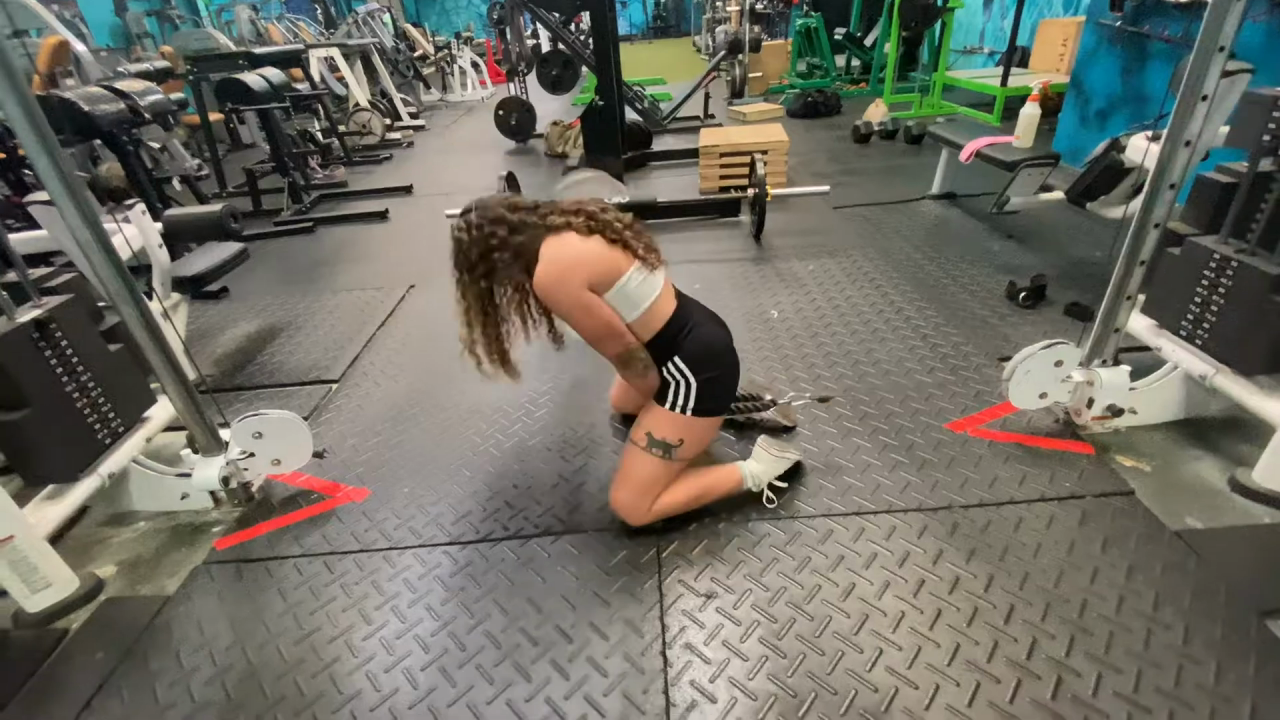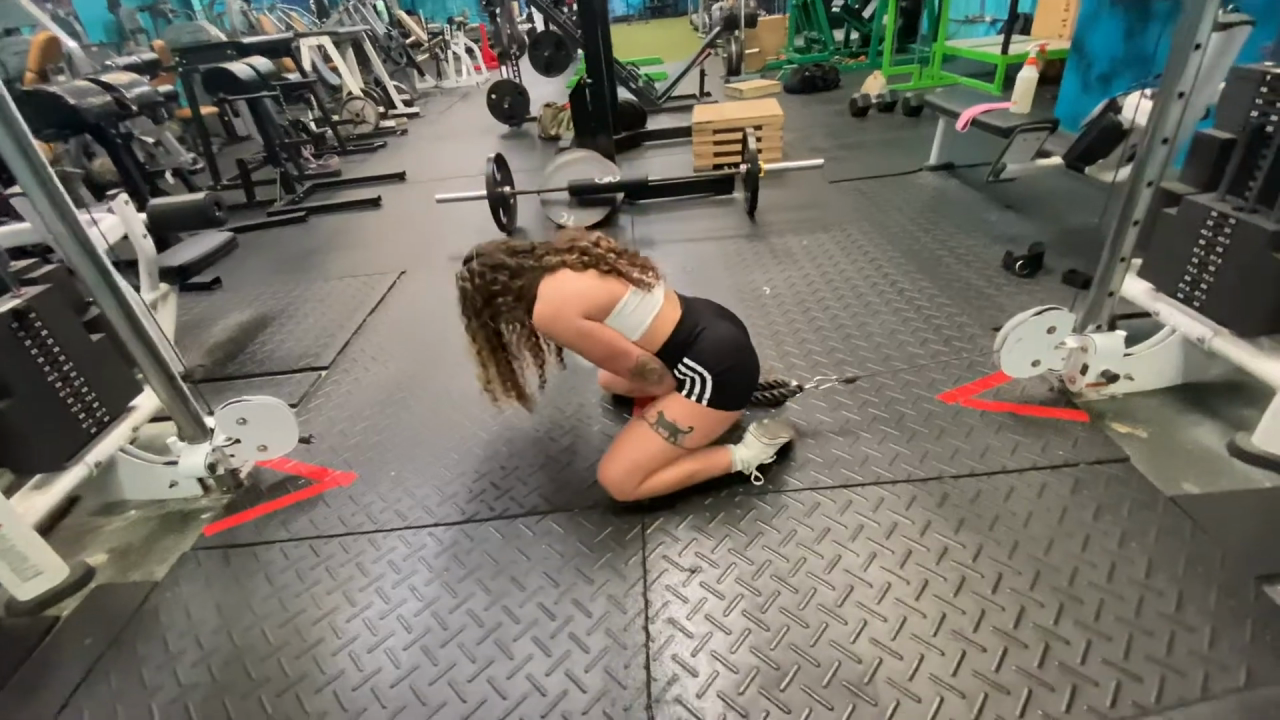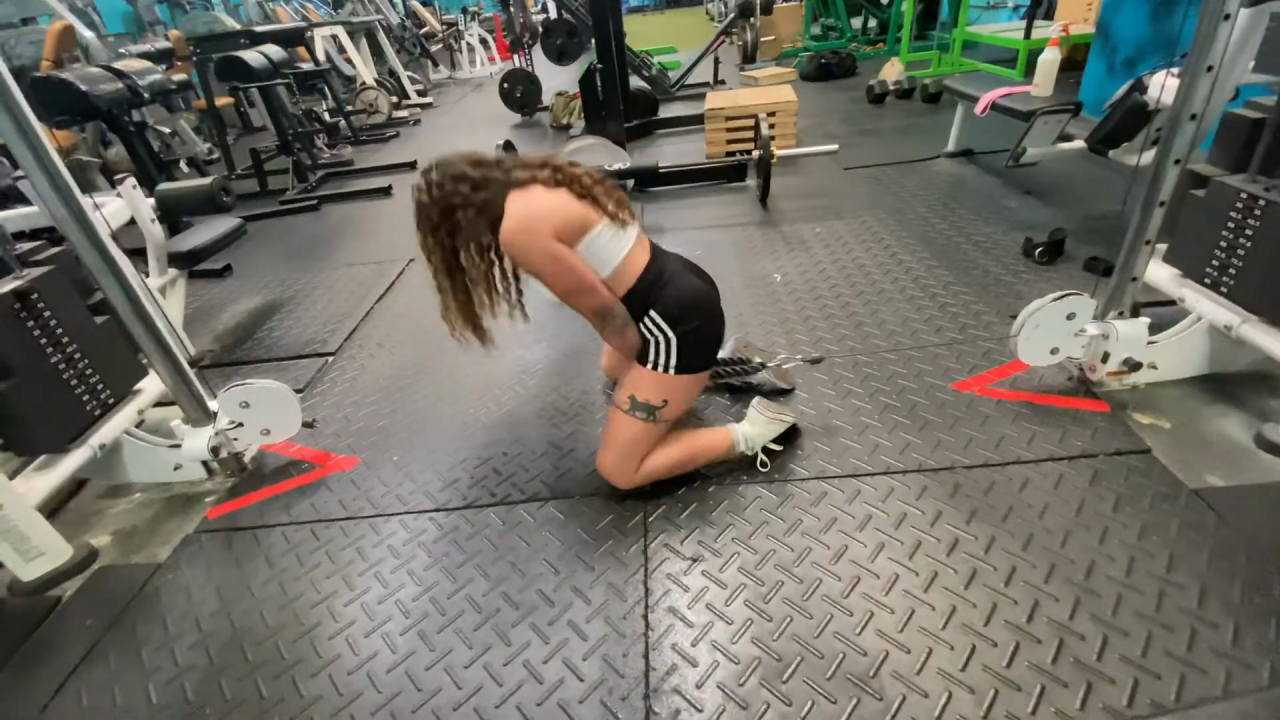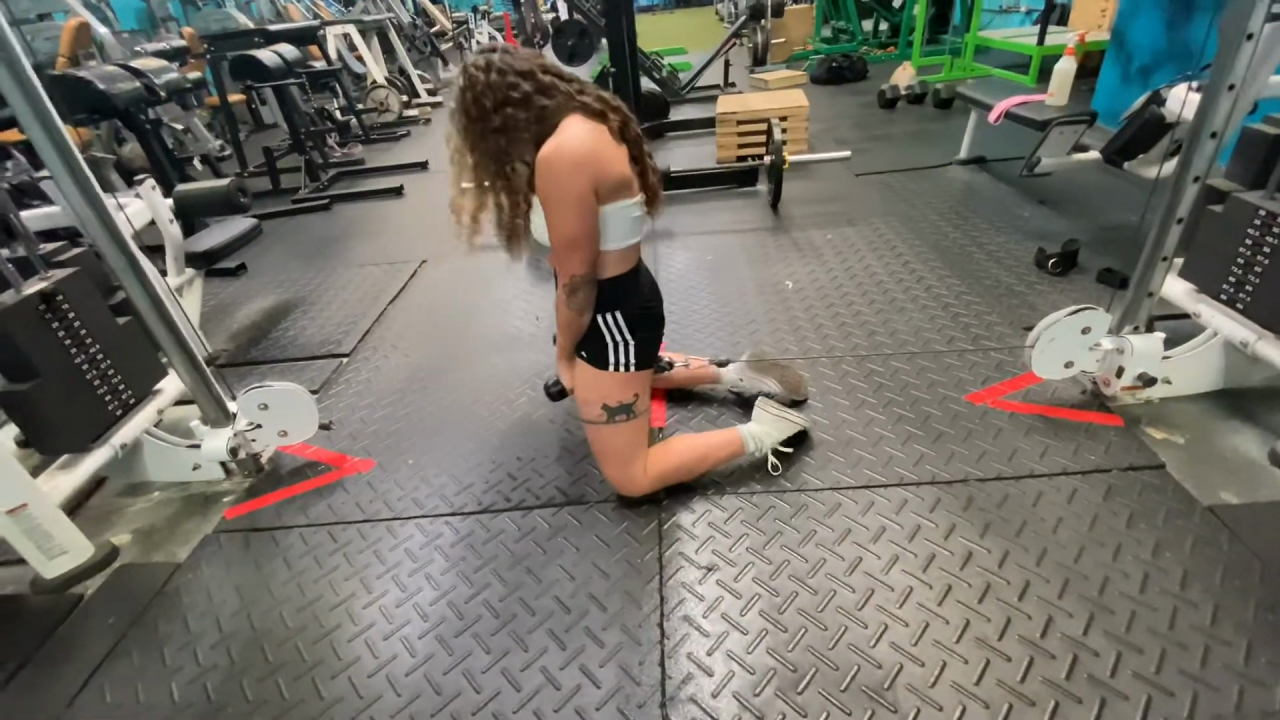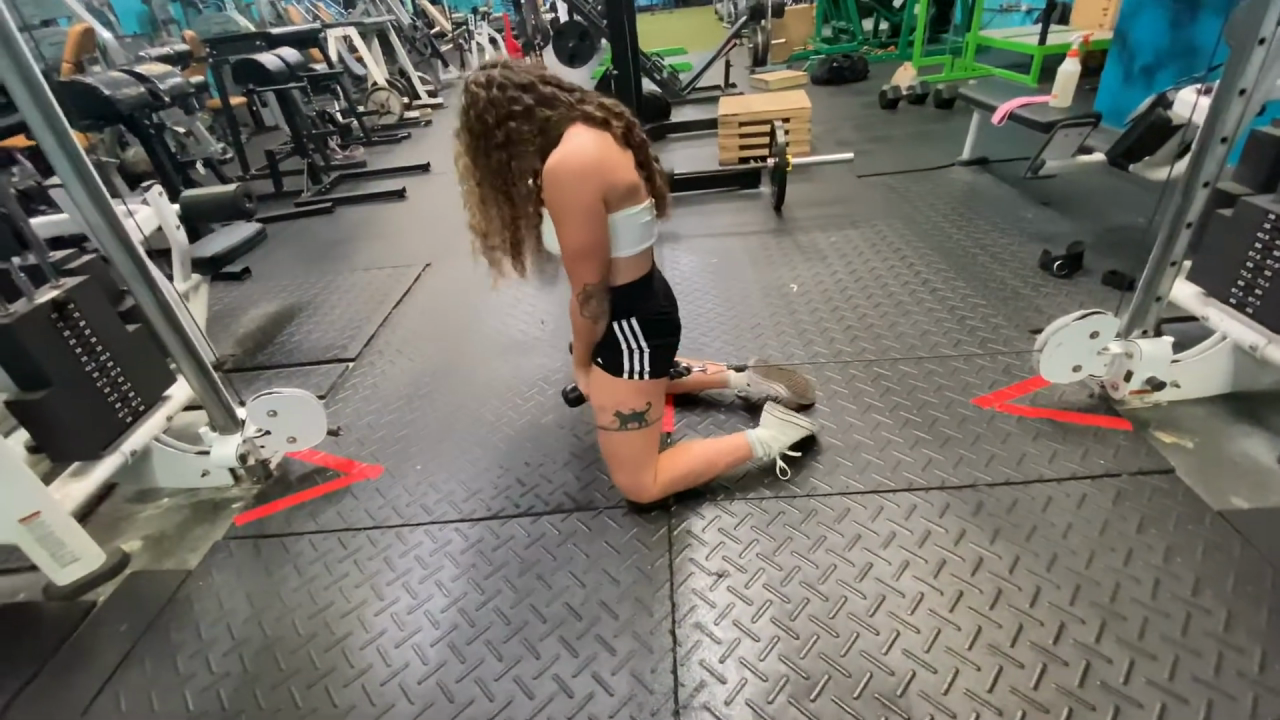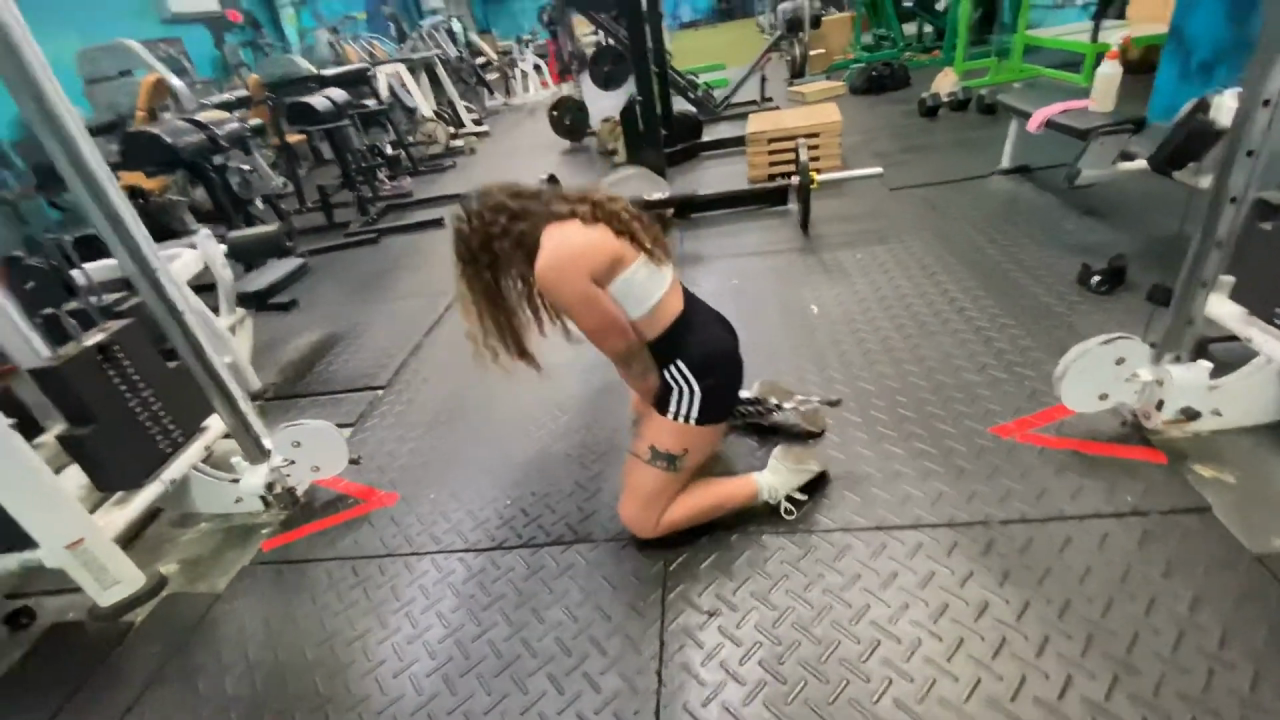
dt=0.5s
person 1, frame 1
left shoulder: (552, 274)
right shoulder: (566, 226)
left elbow: (623, 350)
left wrist: (660, 400)
left hip: (699, 366)
right hip: (698, 334)
left knee: (631, 505)
right knee: (622, 402)
left ankle: (755, 471)
right ankle: (728, 406)
person 1, frame 2
left shoulder: (551, 310)
right shoulder: (564, 254)
left elbow: (639, 368)
left wrist: (679, 402)
left hip: (716, 369)
right hip: (711, 325)
left knee: (617, 479)
right knee: (610, 380)
left ankle: (744, 453)
right ankle: (730, 400)
person 1, frame 3
left shoulder: (520, 225)
right shoulder: (536, 182)
left elbow: (600, 309)
left wrist: (636, 361)
left hip: (676, 319)
right hip: (679, 286)
left knee: (618, 468)
right knee: (617, 377)
left ankle: (746, 433)
person 1, frame 4
left shoulder: (562, 153)
right shoulder: (587, 118)
left elbow: (576, 278)
left wrist: (565, 355)
left hip: (613, 316)
right hip: (627, 297)
left knee: (629, 477)
right knee: (632, 375)
left ankle: (756, 434)
right ankle: (733, 375)
person 1, frame 5
left shoulder: (568, 163)
right shoulder: (588, 126)
left elbow: (589, 287)
left wrist: (580, 361)
left hip: (630, 322)
right hip: (641, 304)
left knee: (639, 485)
left ankle: (766, 440)
right ankle: (742, 380)
person 1, frame 6
left shoulder: (554, 263)
right shoulder: (573, 215)
left elbow: (624, 351)
left wrist: (651, 403)
left hip: (695, 367)
right hip: (705, 336)
left knee: (641, 518)
right knee: (648, 413)
left ankle: (769, 484)
